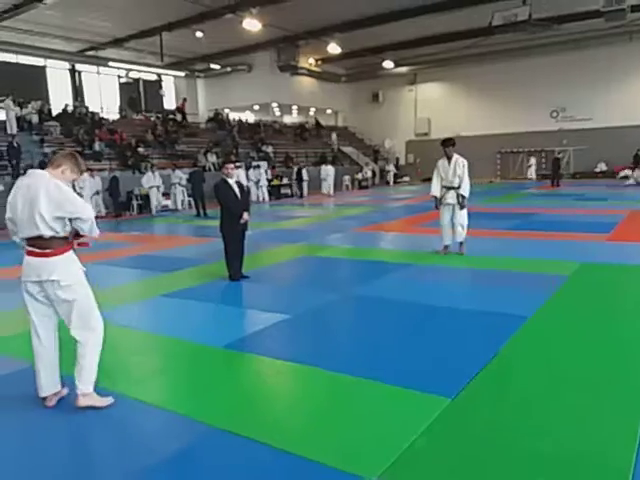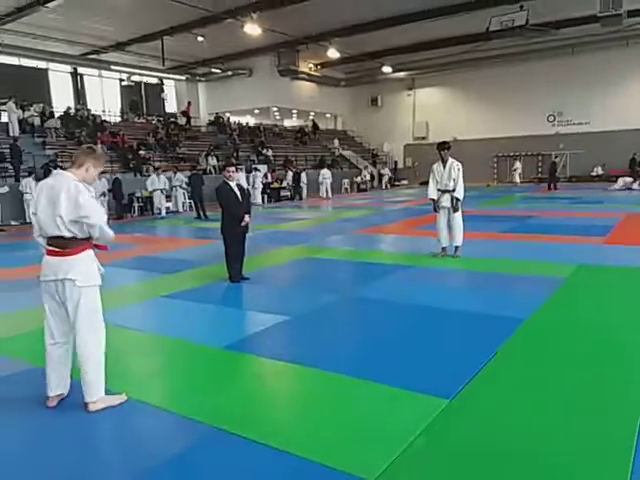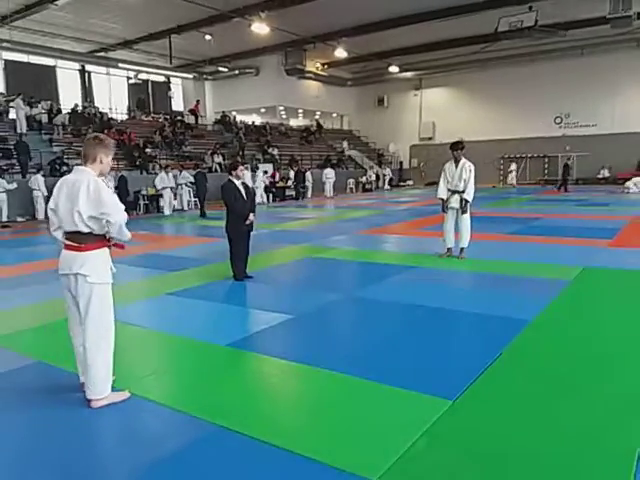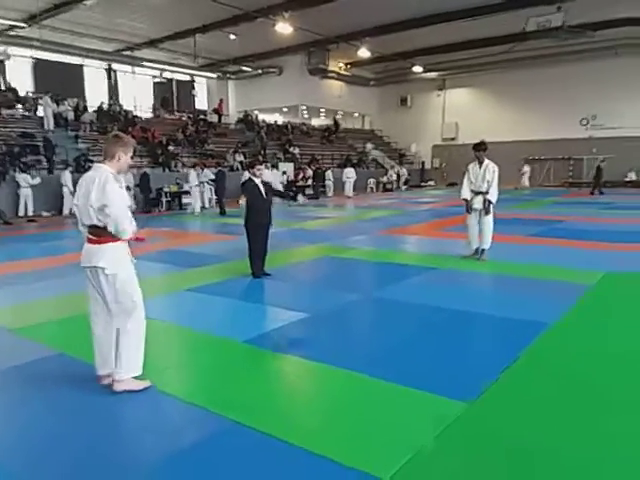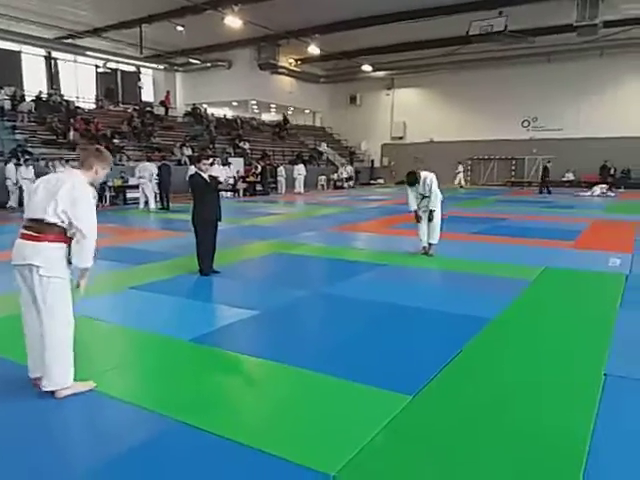
dt=0.5s
person 1, frame 1
left shoulder: (19, 187)
right shoulder: (54, 187)
left elbow: (15, 228)
right elbow: (83, 215)
right wrist: (79, 232)
left hip: (32, 264)
right hip: (59, 265)
left knee: (42, 331)
right knee: (89, 326)
left ankle: (49, 391)
right ankle: (84, 391)
person 1, frame 2
left shoulder: (44, 186)
right shoulder: (75, 189)
left elbow: (39, 230)
right elbow: (96, 223)
left wrist: (56, 244)
right wrist: (104, 234)
left hip: (51, 262)
right hip: (77, 264)
left knee: (56, 332)
right knee: (89, 331)
left ankle: (55, 391)
right ankle: (94, 396)
person 1, frame 3
left shoulder: (63, 183)
right shoulder: (95, 185)
left elbow: (56, 224)
right elbow: (116, 220)
left wrist: (73, 240)
right wrist: (121, 236)
left hip: (69, 257)
right hip: (92, 260)
left knee: (79, 324)
right knee: (99, 325)
left ankle: (90, 377)
right ankle: (98, 392)
person 1, frame 4
left shoulder: (86, 179)
right shoulder: (109, 181)
left elbow: (83, 217)
right elbow: (119, 220)
right wrist: (130, 232)
left hip: (92, 250)
right hip: (111, 253)
left knee: (102, 315)
right knee: (132, 311)
left ankle: (106, 371)
right ankle: (123, 375)
person 1, frame 5
left shoulder: (48, 180)
right shoulder: (82, 189)
left elbow: (36, 213)
right elbow: (85, 231)
right wrist: (84, 269)
left hip: (24, 249)
right hip: (48, 253)
left knee: (37, 316)
right knee: (58, 319)
left ankle: (39, 373)
right ankle: (61, 382)
